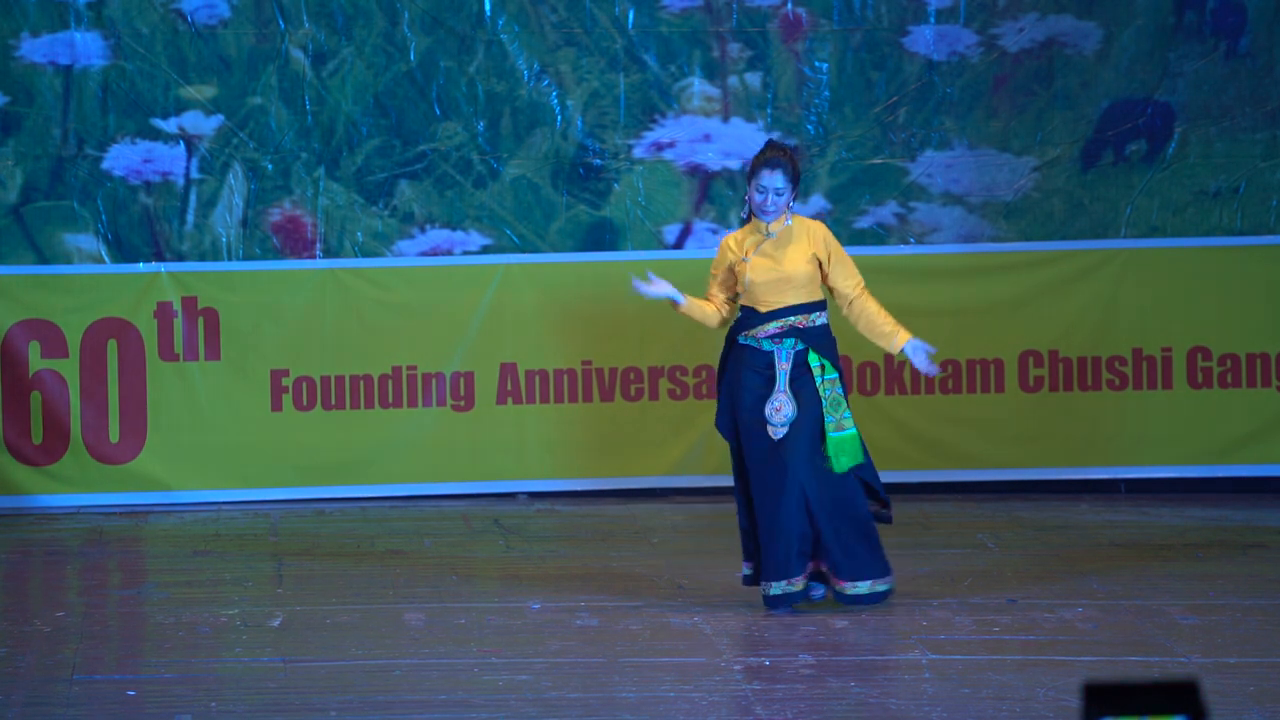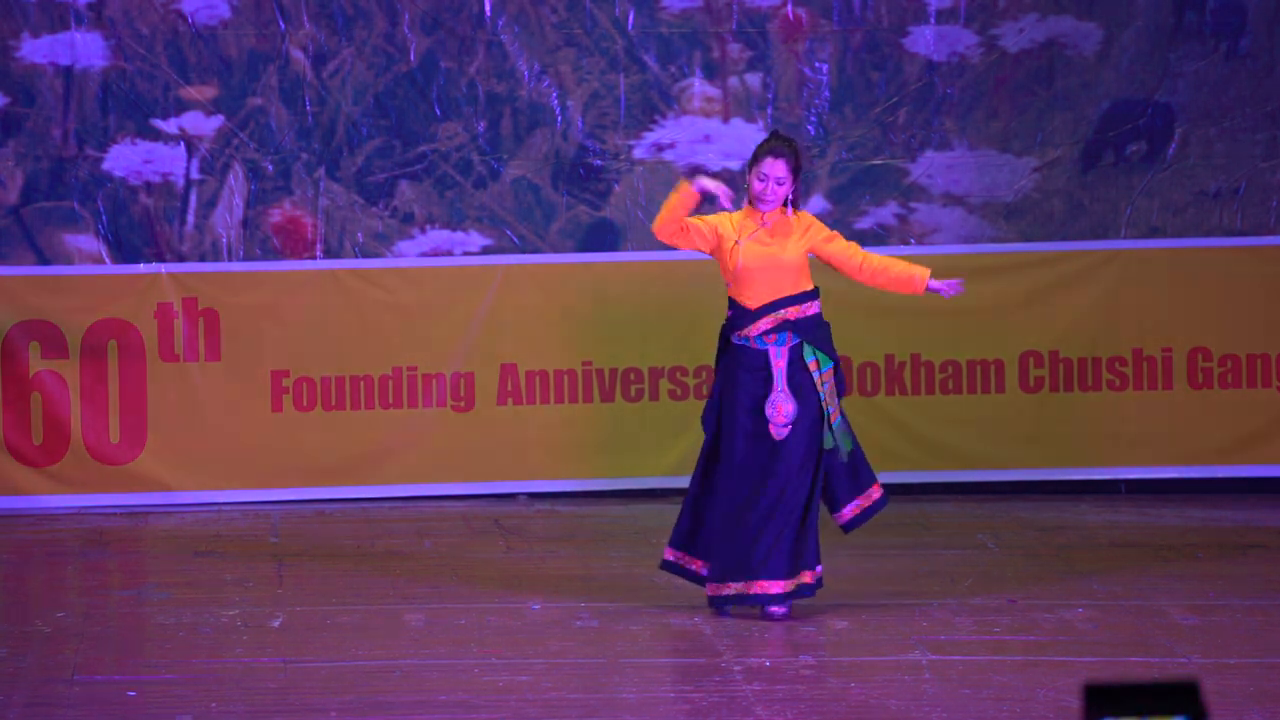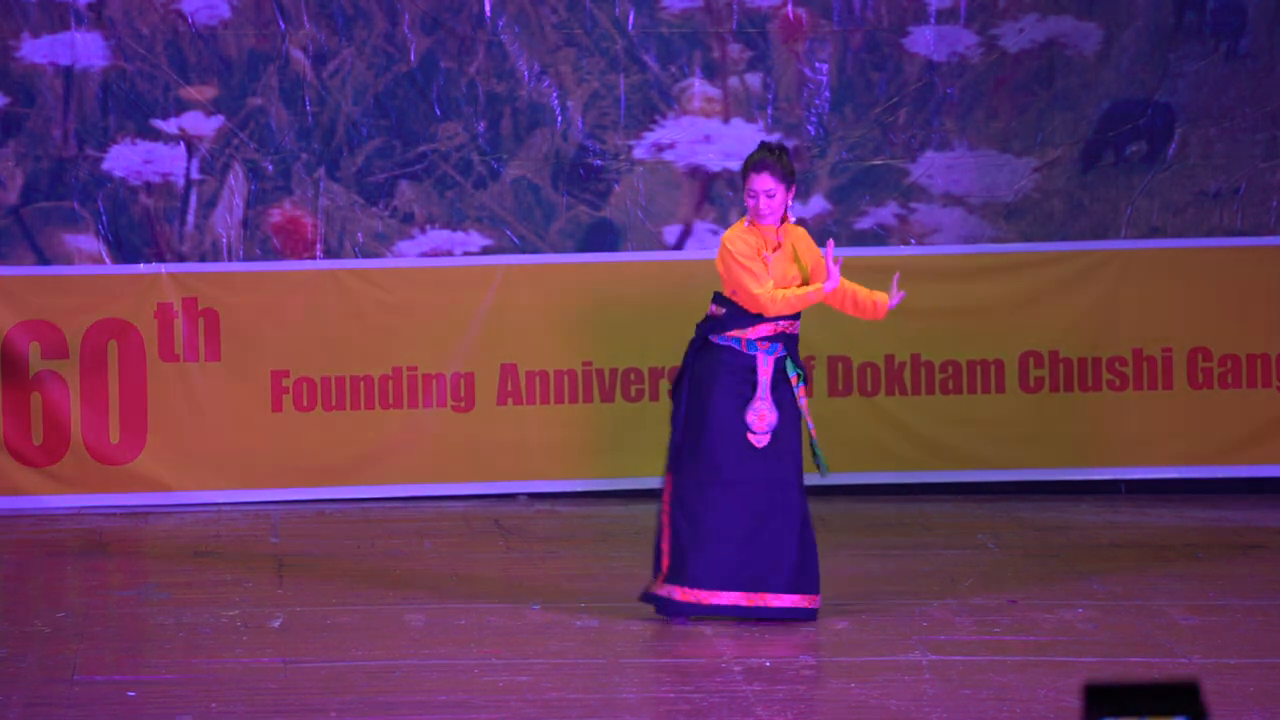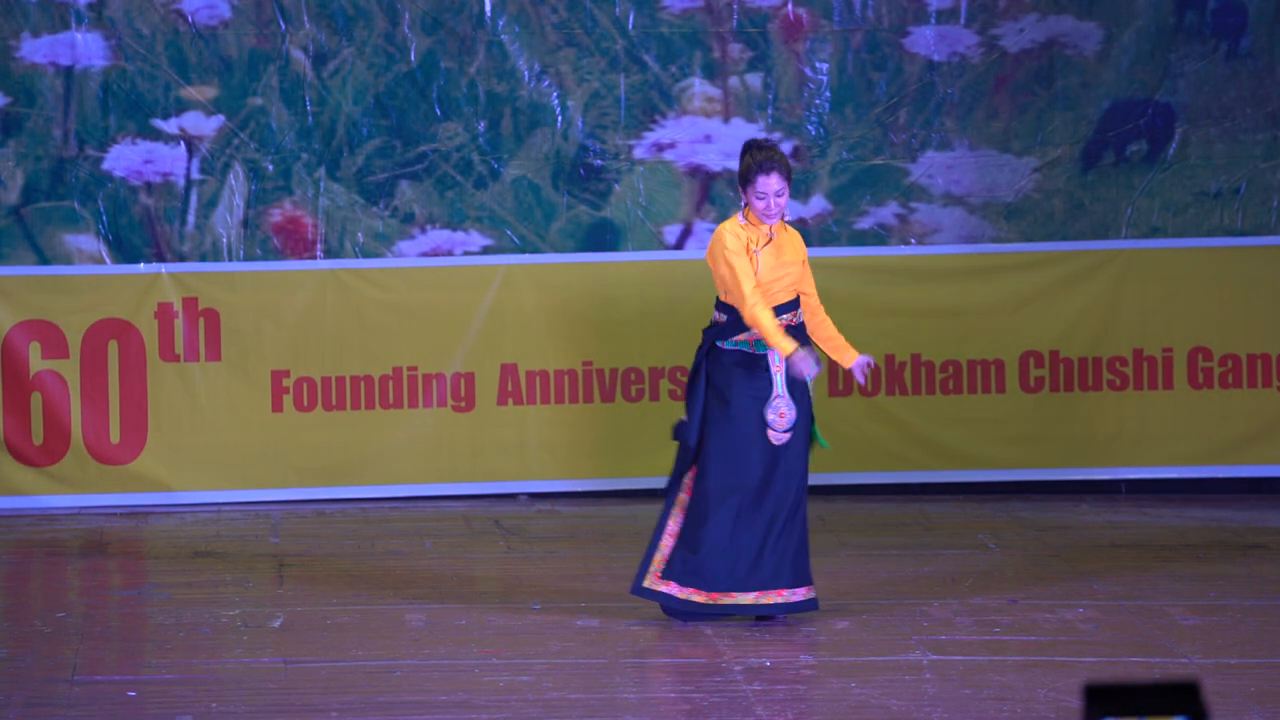
dt=0.4s
person 1, frame 1
left shoulder: (815, 235)
right shoulder: (734, 244)
left elbow: (854, 298)
right elbow: (718, 311)
left wrist: (903, 343)
right wrist: (673, 296)
left hip: (806, 364)
right hip: (752, 365)
left knee: (807, 469)
right knee: (764, 471)
left ankle: (833, 570)
right ankle: (780, 577)
person 1, frame 2
left shoulder: (805, 227)
right shoulder: (724, 227)
left elbow: (860, 264)
right elbow: (667, 231)
left wrist: (925, 280)
right wrist: (694, 188)
left hip: (801, 358)
right hip: (747, 360)
left knee: (791, 467)
right knee: (741, 467)
left ankle: (777, 582)
right ankle: (734, 577)
person 1, frame 3
left shoulder: (798, 238)
right shoulder: (736, 241)
left elbow: (834, 287)
right elbow: (768, 301)
left wrist: (881, 302)
right wrist: (823, 288)
left hip: (775, 371)
right hip: (724, 366)
left knee: (775, 478)
right knee: (712, 473)
left ankle: (769, 589)
right ankle: (687, 588)
person 1, frame 4
left shoulder: (791, 240)
right shoulder: (728, 237)
left elbow: (810, 309)
right elbow: (748, 302)
left wrist: (847, 356)
right wrist: (792, 351)
left hip: (783, 370)
right hip: (737, 366)
left knee: (784, 475)
right knee: (724, 472)
left ankle: (765, 588)
right ankle: (686, 585)
